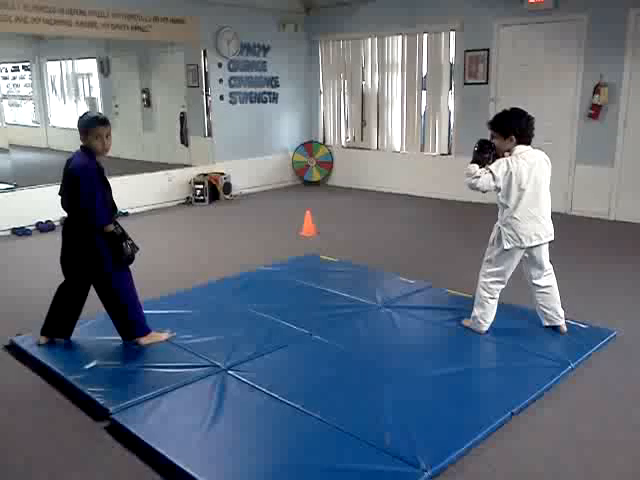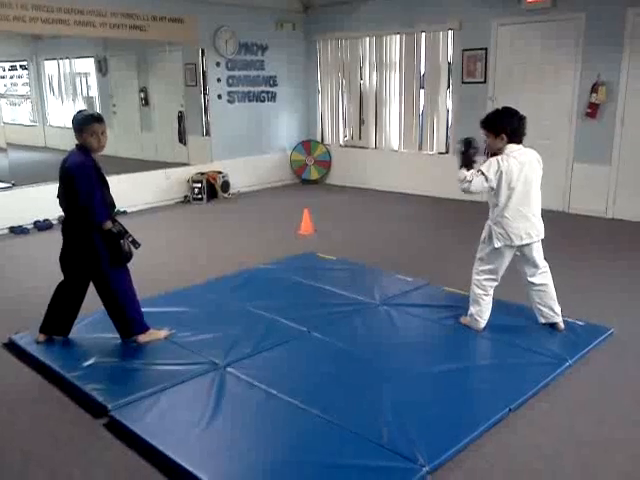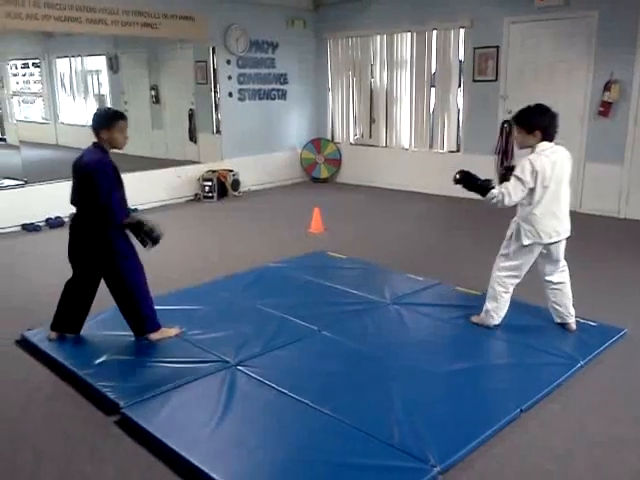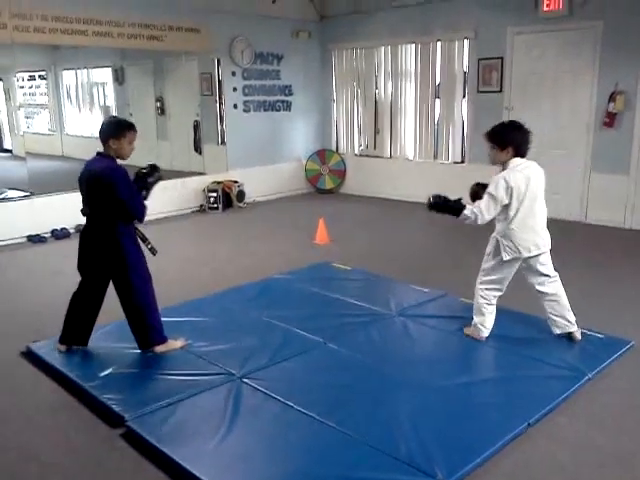
dt=0.5s
person 1, frame 1
left shoulder: (76, 161)
right shoulder: (87, 167)
right elbow: (95, 210)
right wrist: (114, 233)
left hip: (76, 233)
right hip: (91, 237)
left knee: (74, 283)
right knee: (118, 282)
left ankle: (50, 333)
right ankle: (140, 332)
person 1, frame 2
left shoulder: (72, 160)
right shoulder: (83, 166)
right elbow: (93, 207)
right wrist: (111, 231)
left hip: (76, 231)
right hip: (90, 234)
left knee: (74, 281)
right knee: (115, 280)
left ankle: (49, 330)
right ankle: (138, 330)
person 1, frame 3
left shoulder: (85, 158)
right shoulder: (102, 164)
right elbow: (112, 208)
left wrist: (125, 218)
right wrist: (132, 221)
left hip: (83, 229)
right hip: (103, 232)
left knee: (83, 278)
right knee: (130, 277)
left ankle: (60, 327)
right ankle: (150, 328)
person 1, frame 4
left shoulder: (90, 167)
right shoulder: (114, 172)
right elbow: (136, 211)
left wrist: (136, 186)
right wrist: (143, 188)
left hip: (93, 236)
right hip: (116, 239)
left knee: (89, 288)
right knee: (137, 287)
left ankle: (68, 340)
right ankle: (156, 341)
person 2, frame 1
left shoulder: (507, 165)
right shoulder: (543, 159)
left elbow: (475, 181)
left hip: (512, 232)
right hip: (539, 230)
left knee: (491, 277)
right knee: (542, 275)
left ankle: (479, 322)
right ankle: (557, 321)
person 2, frame 2
left shoulder: (497, 164)
right shoulder: (534, 157)
left elbow: (469, 185)
left wrist: (465, 165)
left hip: (503, 231)
right hip: (530, 228)
left knee: (484, 274)
right knee: (538, 273)
left ankle: (476, 319)
right ankle: (554, 318)
person 2, frame 3
left shoulder: (531, 163)
right shoulder: (564, 155)
left elbow: (507, 197)
left wrist: (478, 185)
right wrist: (515, 177)
left hip: (530, 229)
right hip: (557, 227)
left knee: (505, 271)
right knee: (557, 273)
left ankle: (490, 316)
right ankle: (567, 319)
person 2, frame 4
left shoulder: (504, 180)
right shoulder: (536, 170)
left elbow: (480, 214)
left wrist: (451, 207)
right wrist: (487, 194)
left hip: (510, 244)
right hip: (537, 240)
left knee: (487, 285)
right knee: (549, 284)
left ankle: (480, 329)
right ankle: (570, 328)
